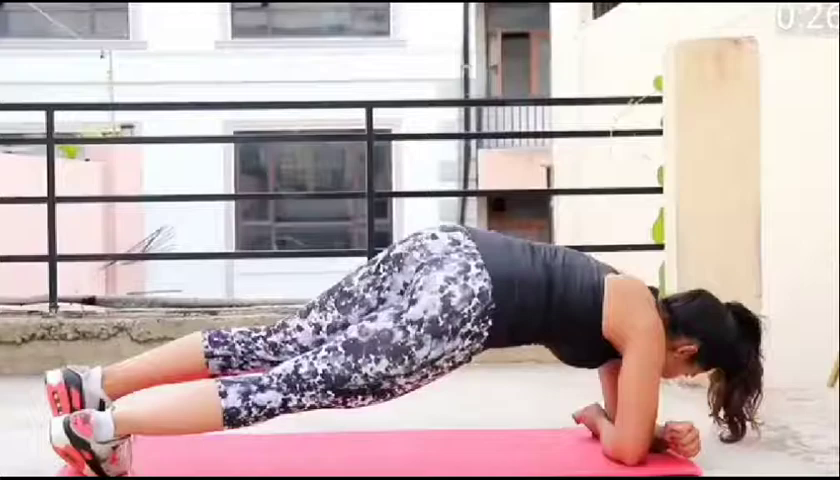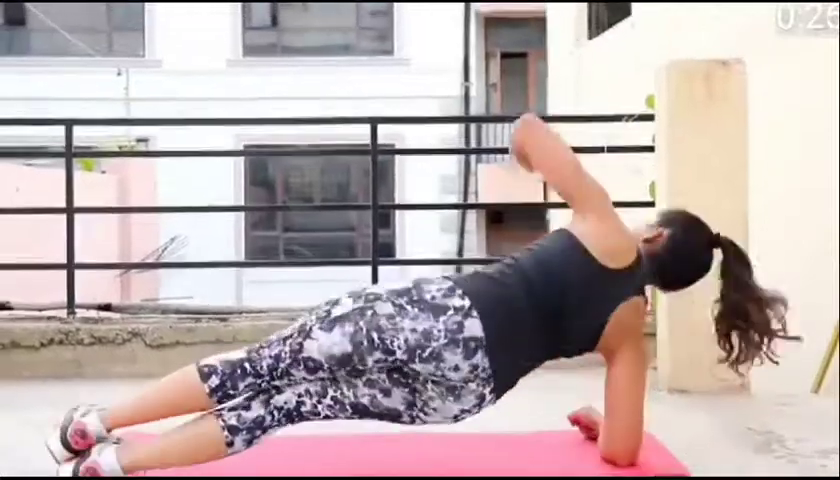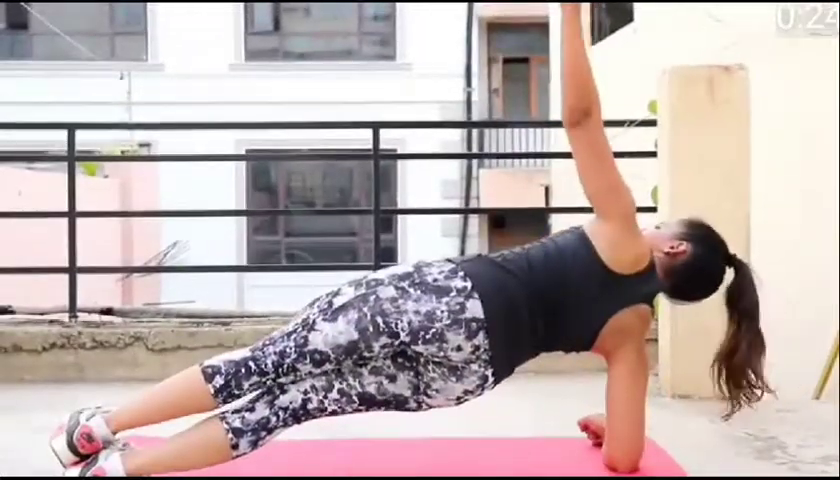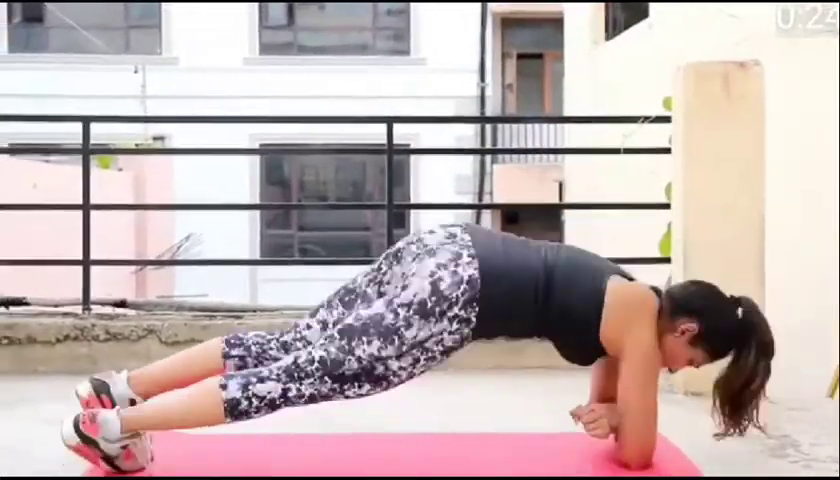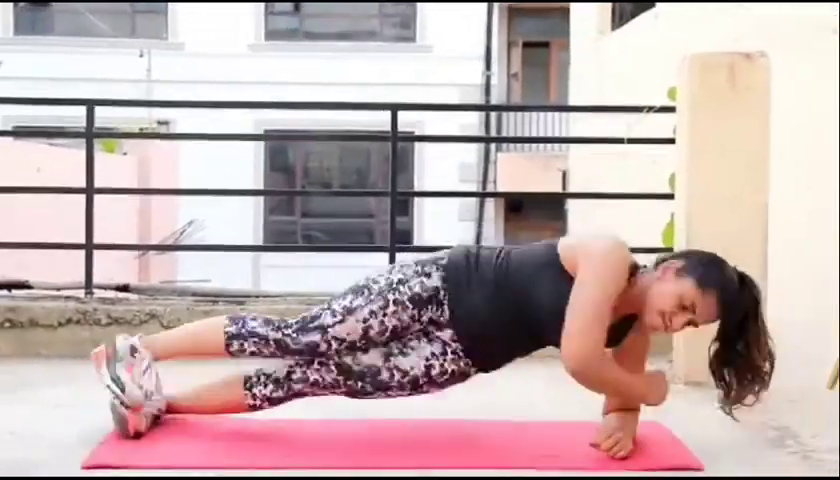
dt=0.7s
person 1, frame 1
left shoulder: (632, 303)
right shoulder: (648, 327)
left elbow: (619, 409)
right wrist: (599, 420)
left hip: (445, 250)
right hip: (462, 288)
left knee: (274, 344)
right knee: (298, 382)
left ankle: (96, 380)
right ankle: (108, 422)
person 1, frame 2
left shoulder: (604, 227)
right shoulder: (628, 327)
left elbow: (527, 133)
left wrist: (541, 153)
left hip: (437, 310)
right hip: (461, 381)
left knee: (260, 370)
right knee: (282, 406)
person 1, frame 3
left shoulder: (625, 233)
right shoulder: (630, 334)
left elbow: (582, 123)
left hip: (437, 297)
right hip: (461, 369)
left knee: (259, 368)
right knee: (288, 407)
person 1, frame 4
left shoulder: (625, 293)
right shoulder: (644, 326)
left elbow: (605, 402)
left wrist: (605, 411)
left hip: (444, 246)
right hip: (457, 284)
left knee: (289, 347)
right knee: (306, 375)
left ankle: (125, 384)
person 1, frame 5
left shoulder: (636, 329)
right shoulder: (614, 264)
left elbow: (617, 402)
right elbow: (579, 359)
left wrist: (623, 422)
right wrist: (643, 392)
left hip: (465, 354)
right hip: (439, 287)
left knee: (324, 379)
right knee: (301, 339)
left ankle: (158, 400)
right ankle: (140, 350)
